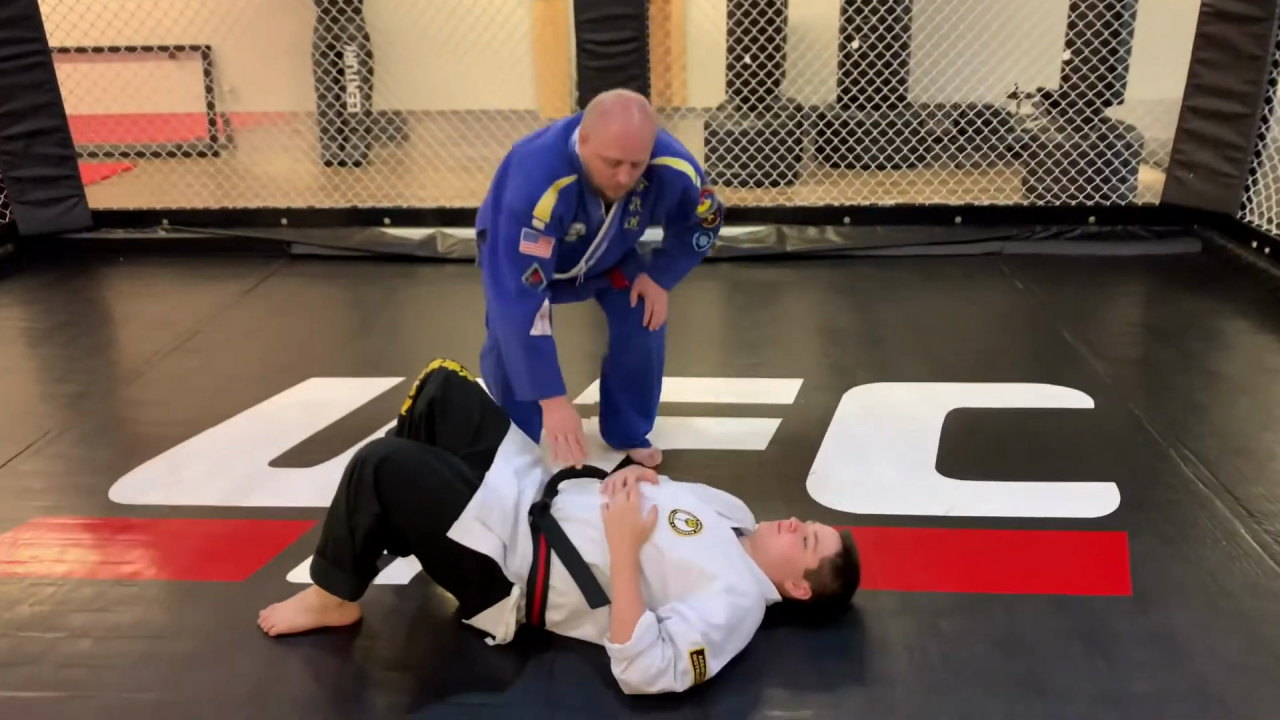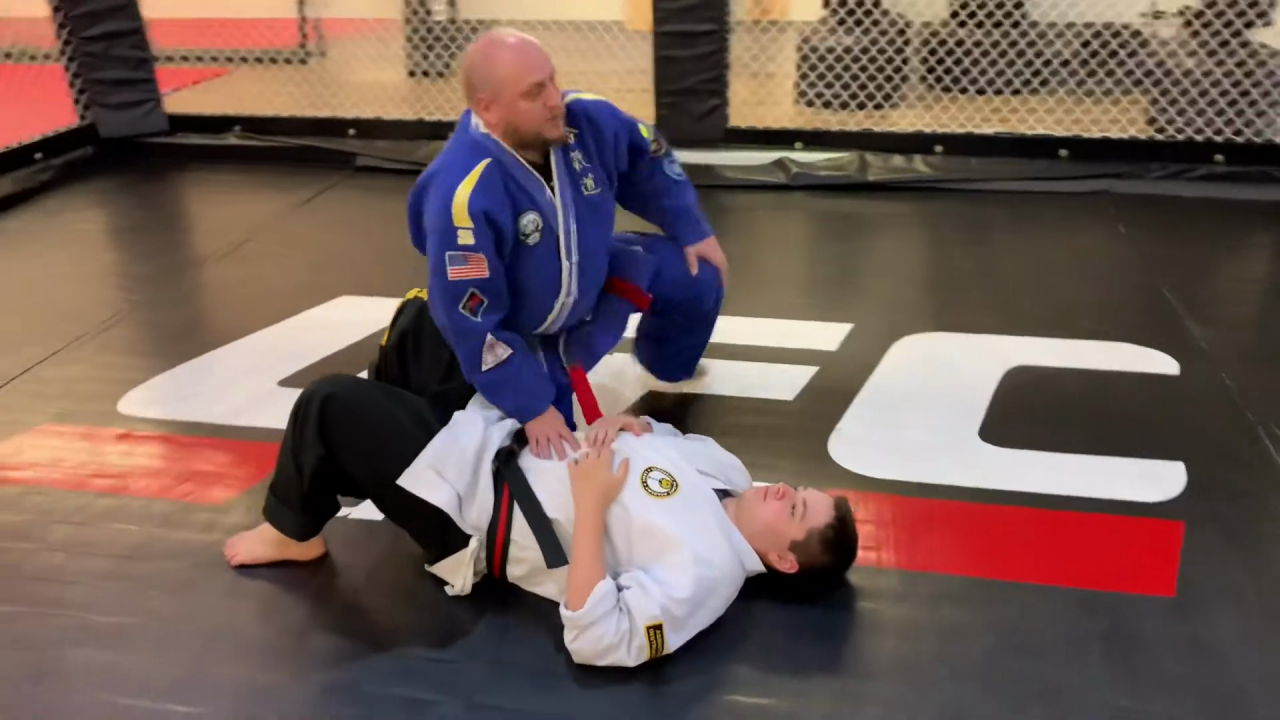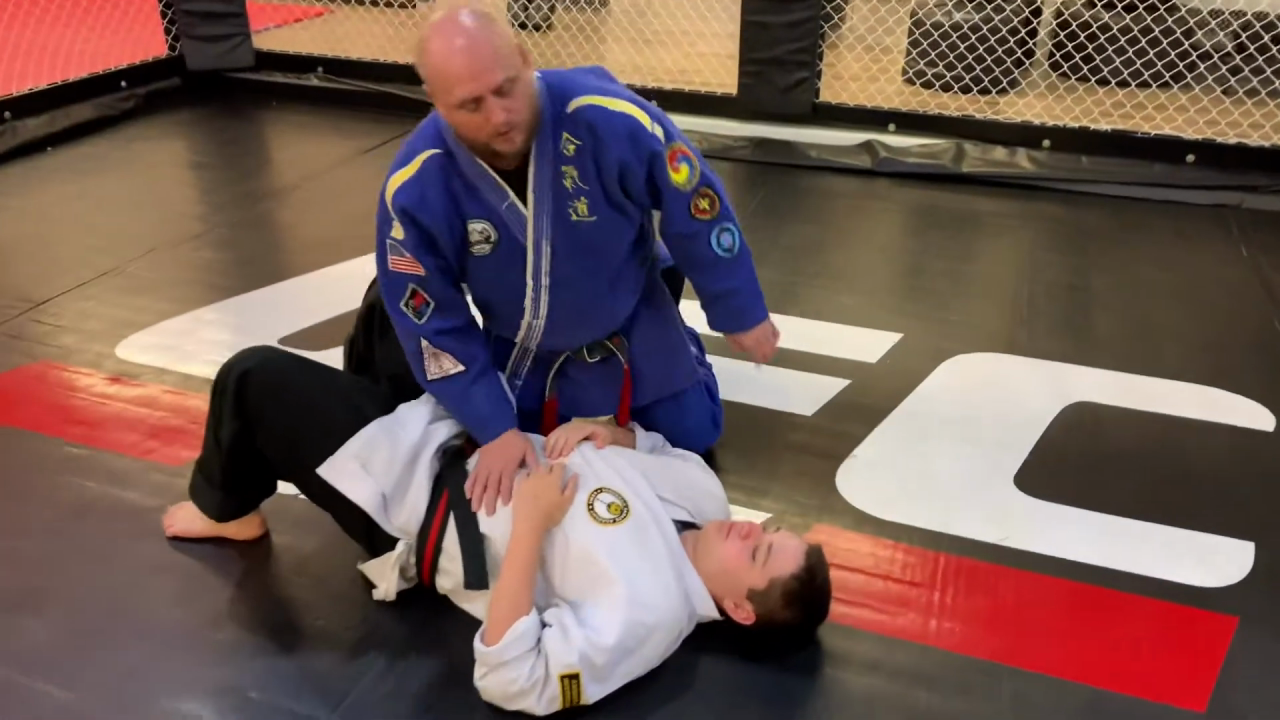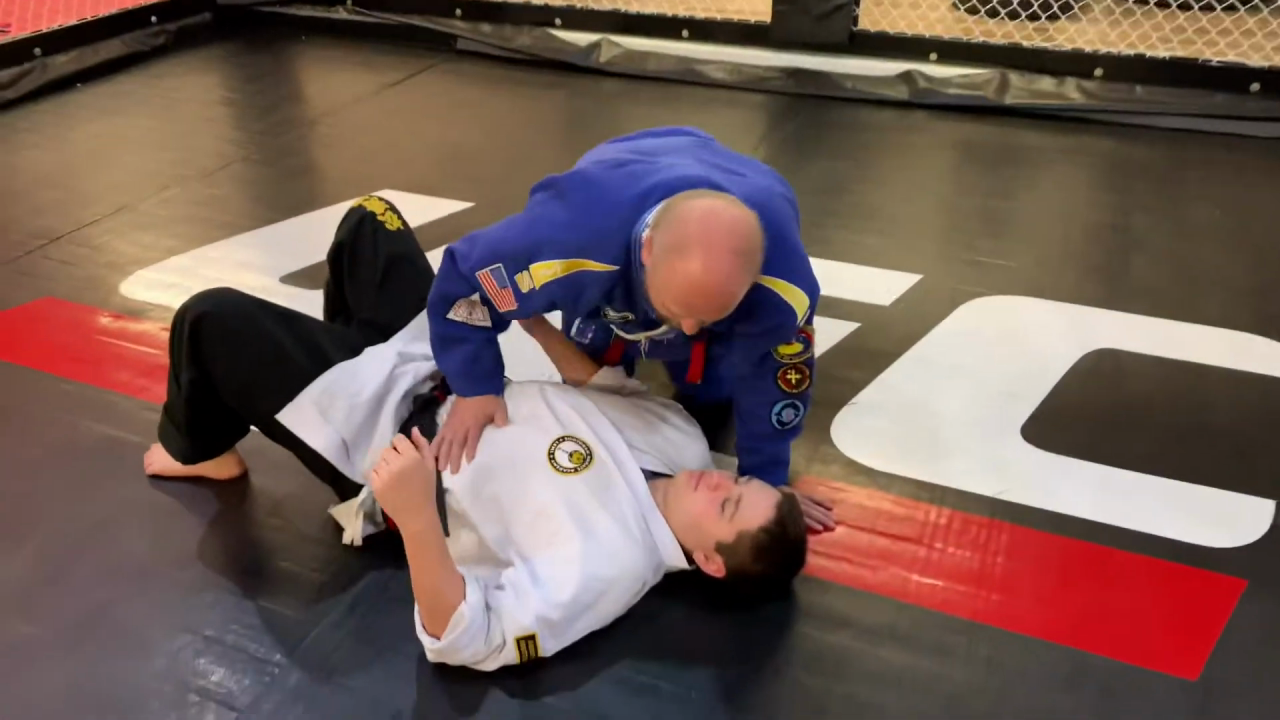
dt=1s
person 1, frame 1
left shoulder: (735, 602)
right shoulder: (736, 517)
left elbow: (641, 669)
left wrist: (623, 547)
right wrist: (638, 476)
left hip: (507, 571)
right hip: (538, 494)
left knee: (381, 466)
right knee: (444, 386)
left ankle: (334, 598)
right ankle: (386, 524)
person 1, frame 2
left shoulder: (706, 571)
right shoulder: (726, 472)
left elbow: (594, 641)
right elbow: (662, 440)
left wrist: (590, 506)
right wrist: (626, 423)
left hip: (472, 509)
right hip: (511, 435)
left knee: (329, 404)
left ankle: (292, 534)
right ankle: (368, 443)
person 1, frame 3
left shoulder: (646, 611)
right shoulder: (701, 492)
right elbow: (649, 445)
left wrist: (530, 524)
right wrist: (606, 430)
left hip: (416, 508)
right hip: (475, 435)
left knee: (253, 379)
left ankle: (223, 511)
right ankle: (362, 405)
person 1, frame 4
left shoulder: (607, 563)
right shoulder: (681, 441)
left elbow: (459, 638)
right elbow: (612, 393)
left wrist: (415, 515)
right wrist: (542, 328)
left hip: (386, 441)
right hip: (446, 377)
left knee: (210, 320)
right knee: (370, 219)
left ankle: (200, 450)
right ankle: (341, 352)
person 2, frame 1
left shoulder: (672, 169)
right shoulder: (536, 182)
left elbow: (703, 221)
right elbow: (523, 294)
left wrist: (659, 277)
right wrist: (553, 400)
left hip: (607, 253)
right hip: (518, 248)
left knee: (642, 323)
right knee: (511, 342)
left ankle: (628, 435)
person 2, frame 2
left shoulder: (583, 118)
right shoulder: (464, 197)
left elbow: (648, 159)
right elbow: (471, 322)
left wrist: (694, 230)
right wrist: (531, 409)
right hip: (519, 335)
left knee: (698, 276)
right knee: (550, 452)
left ankle: (668, 362)
person 2, frame 3
left shoulder: (607, 120)
right shoulder: (417, 186)
left elbow: (697, 209)
right elbow: (432, 322)
left wrist: (742, 314)
right wrist: (494, 429)
left hip: (633, 329)
right hip: (520, 353)
left knee: (691, 439)
left ankle: (682, 353)
person 2, frame 4
left shoulder: (781, 282)
right shoulder: (568, 240)
left elbow: (775, 381)
right elbow: (463, 279)
left wrist: (763, 484)
right wrist: (475, 388)
left knee: (707, 406)
